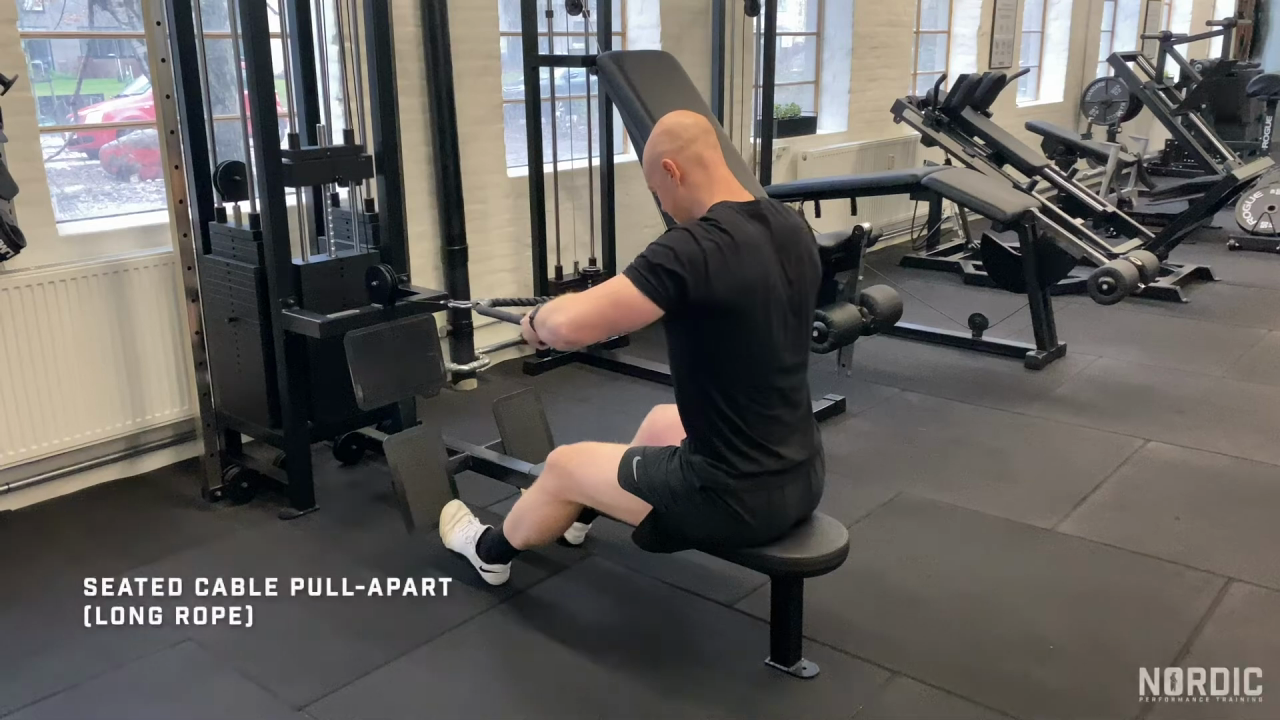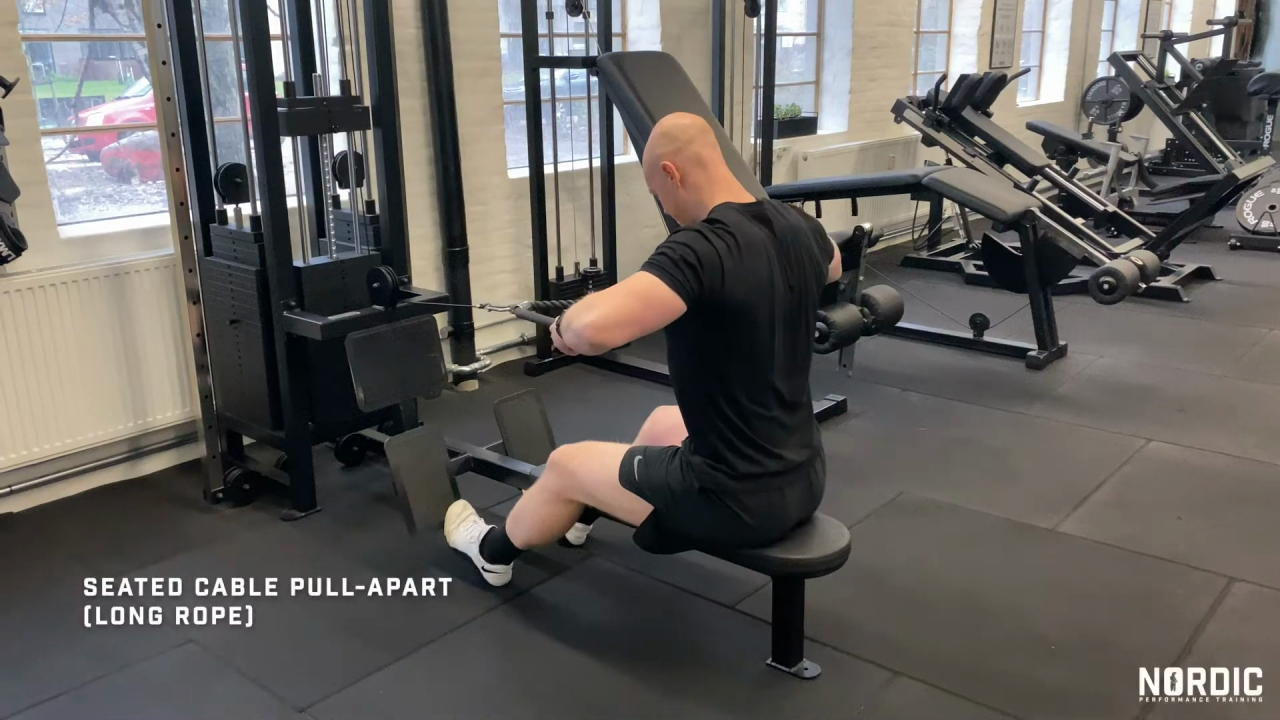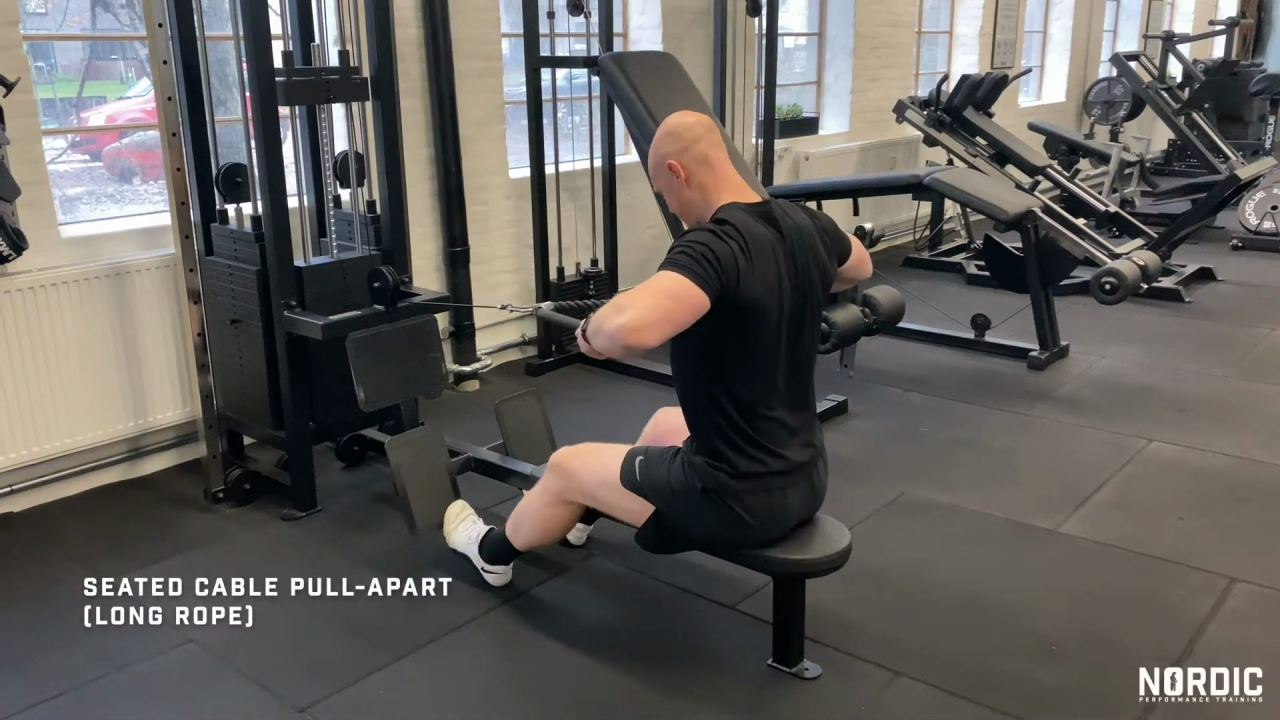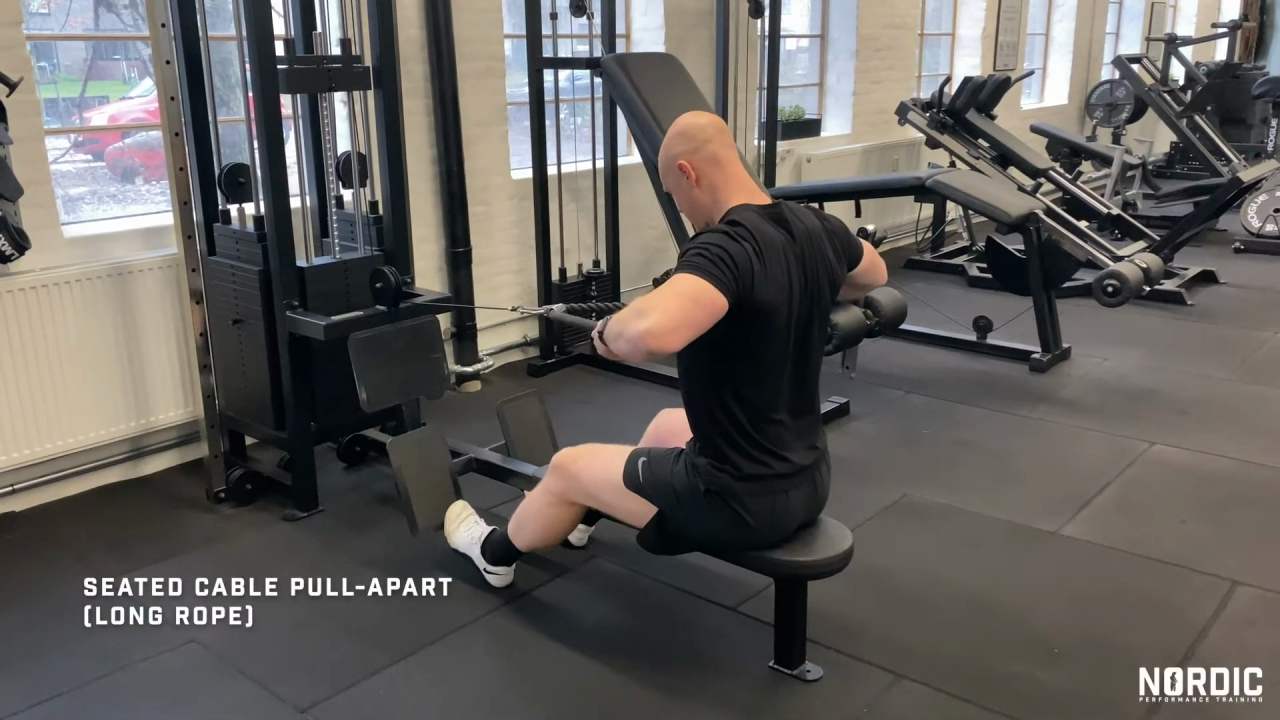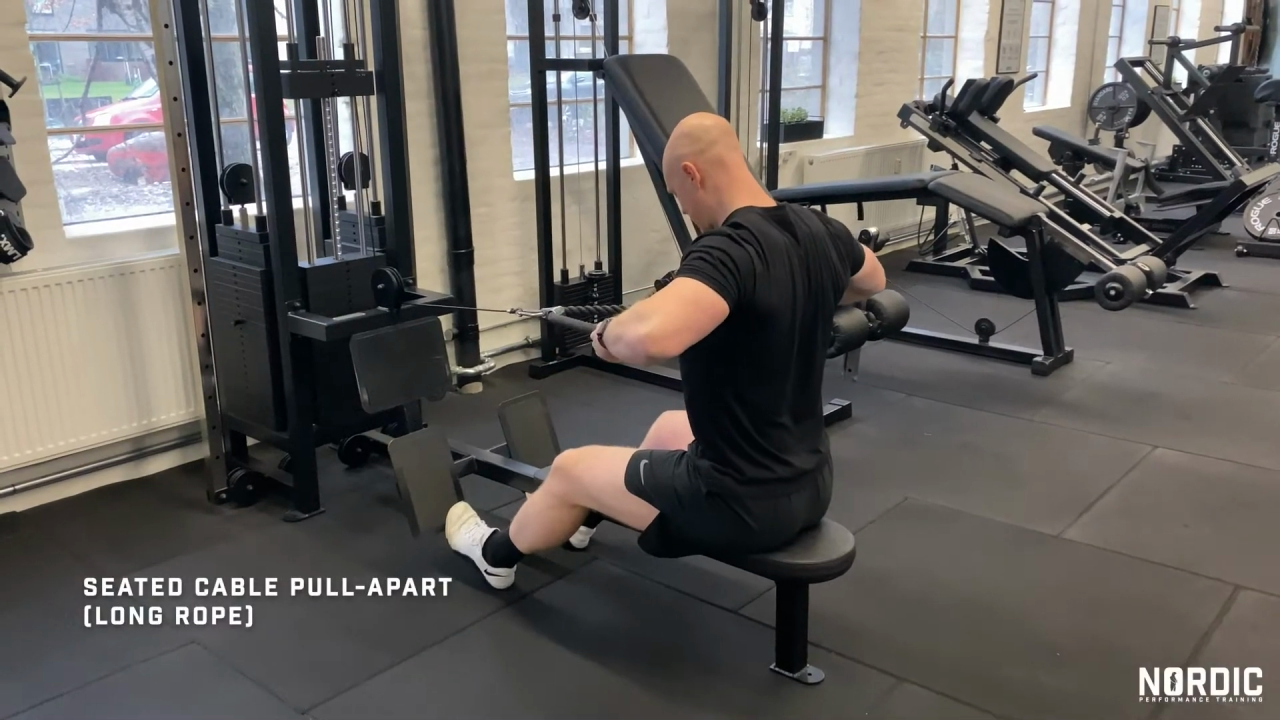
dt=0.5s
person 1, frame 1
left shoulder: (693, 250)
right shoulder: (792, 228)
left elbow: (569, 326)
left wrist: (536, 321)
left hip: (735, 497)
right hip: (802, 478)
left knee: (564, 466)
right knee: (662, 422)
left ankle: (490, 551)
right ankle: (579, 514)
person 1, frame 2
left shoulder: (702, 249)
right shoulder: (799, 228)
left elbow: (594, 327)
left wrist: (564, 328)
left hip: (735, 498)
right hip: (805, 479)
left knee: (566, 464)
right knee: (664, 422)
left ankle: (492, 551)
right ankle: (580, 516)
person 1, frame 3
left shoulder: (714, 247)
right shoulder: (807, 226)
left elbow: (626, 329)
right elbow: (860, 267)
left wrist: (590, 330)
left hip: (738, 498)
right hip: (805, 479)
left knee: (566, 467)
right knee: (665, 424)
left ankle: (493, 552)
right ankle: (581, 515)
person 1, frame 4
left shoulder: (726, 247)
right shoulder: (818, 229)
left elbow: (650, 332)
right elbow: (875, 275)
left wrist: (607, 332)
left hip: (740, 500)
right hip: (807, 482)
left knee: (568, 467)
right knee: (667, 425)
left ankle: (494, 553)
right ankle: (582, 517)
person 1, frame 5
left shoulder: (730, 251)
right shoulder: (821, 232)
left elbow: (648, 336)
right elbow: (873, 281)
left wrist: (607, 334)
left hip: (742, 503)
right hip: (810, 485)
left knee: (571, 469)
right knee: (670, 427)
left ankle: (496, 554)
right ankle: (586, 519)
